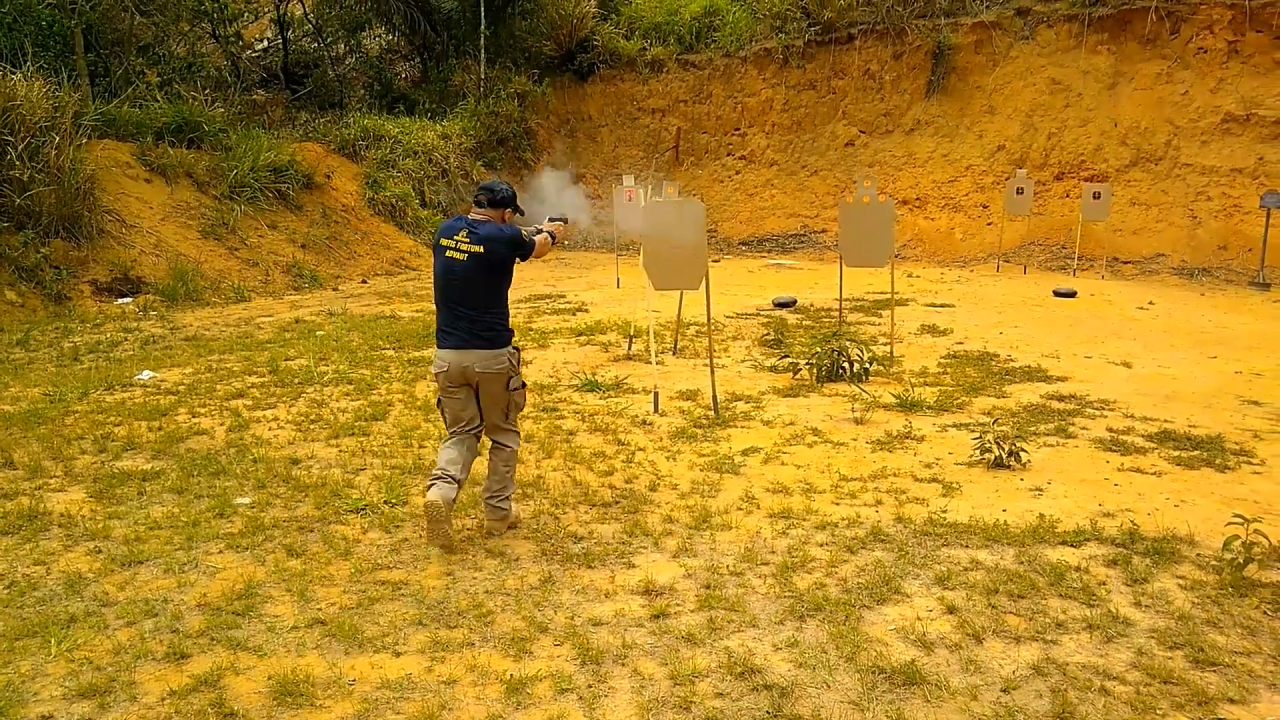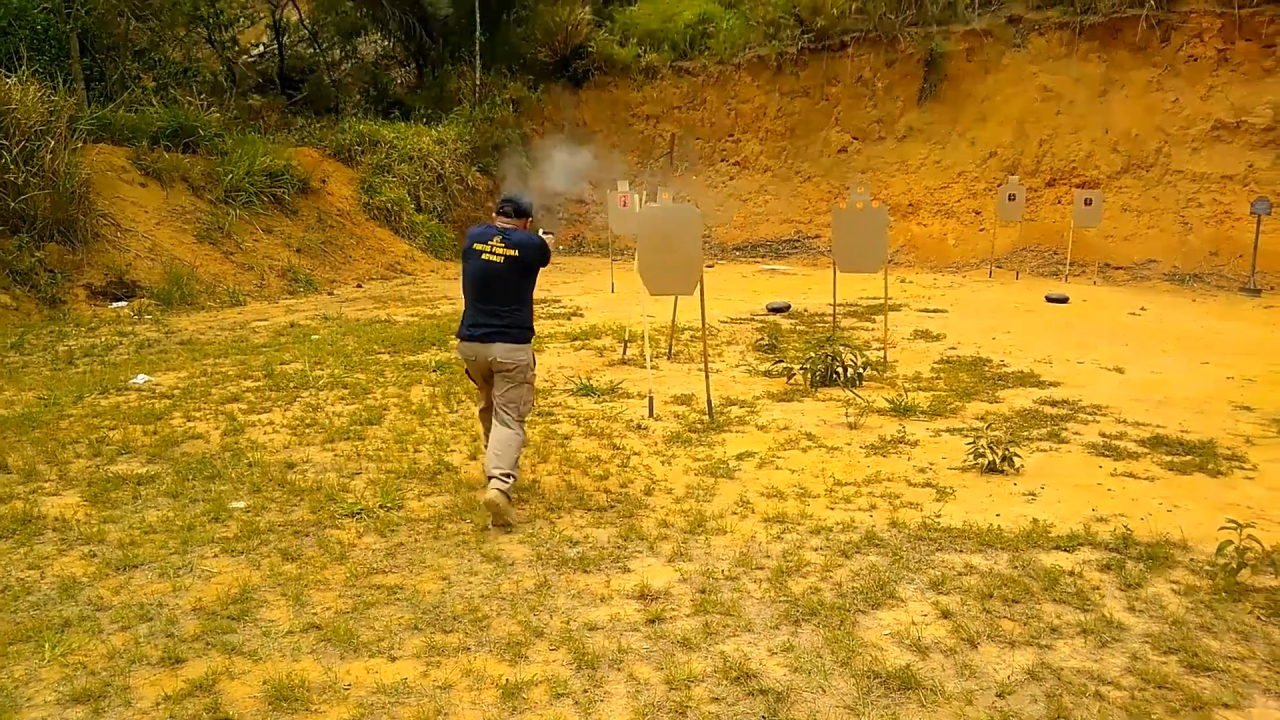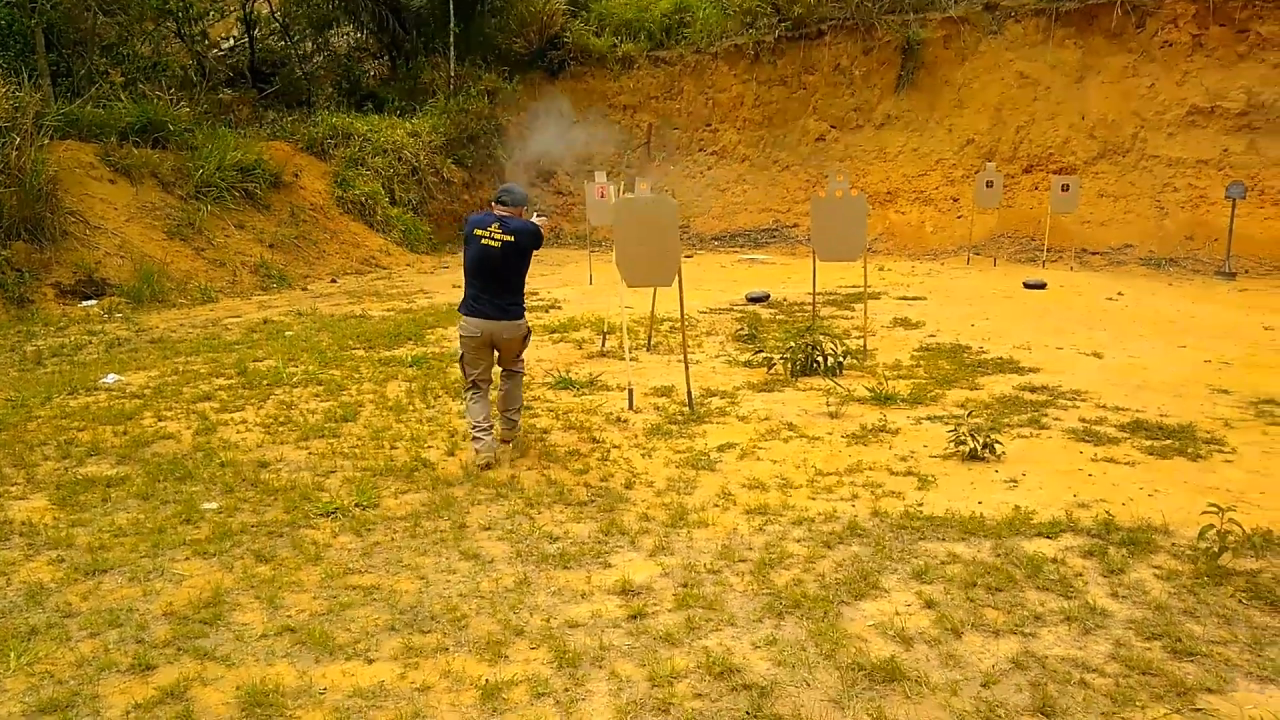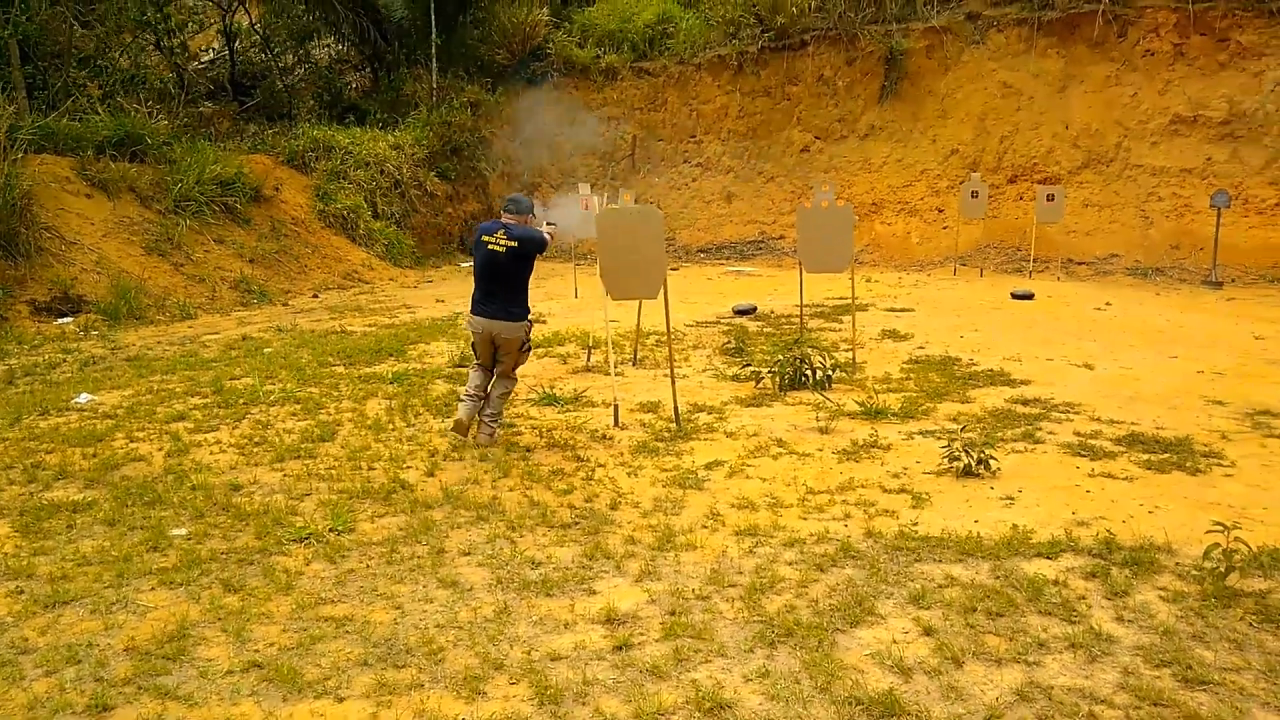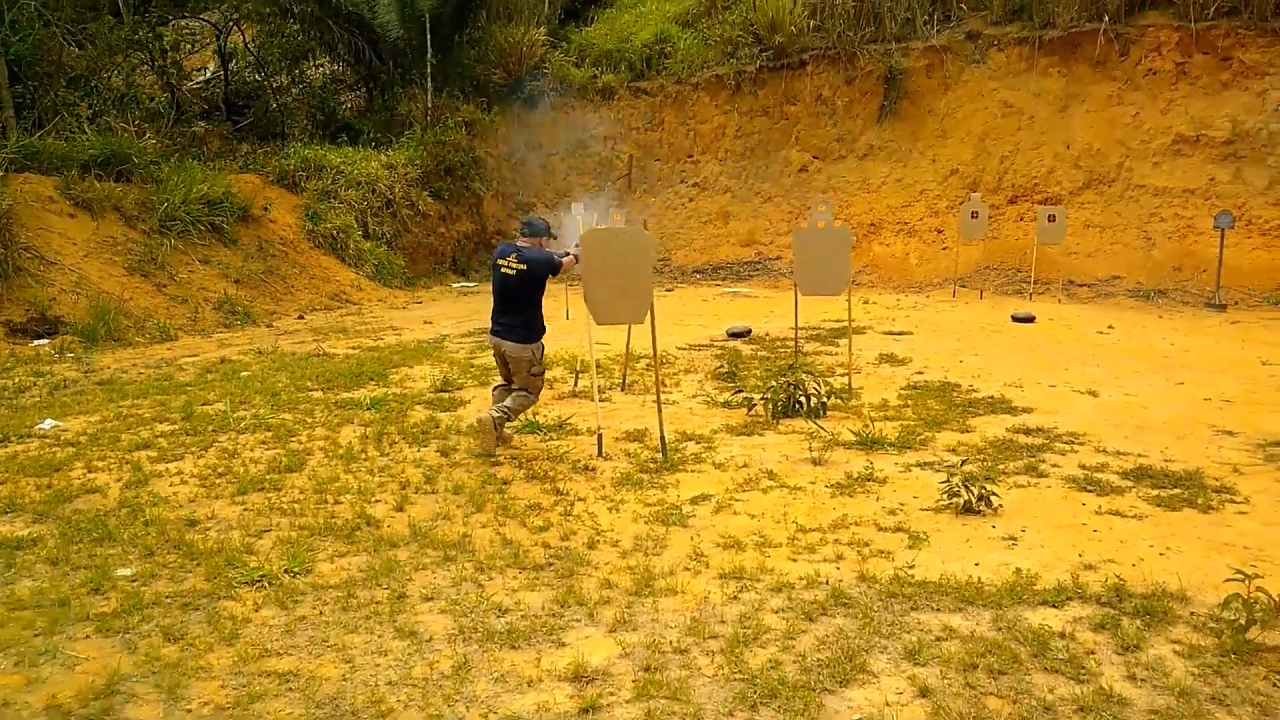
dt=0.3s
person 1, frame 1
left shoulder: (446, 230)
right shoulder: (505, 237)
right elbow: (538, 249)
right wrist: (549, 233)
left hip: (449, 354)
right hip: (492, 355)
left knee: (460, 433)
right knee: (503, 435)
left ankle: (441, 492)
right ankle: (498, 513)
person 1, frame 2
left shoulder: (473, 237)
right shoulder: (533, 245)
left hip: (472, 344)
right hip: (513, 347)
left knee: (489, 404)
right knee: (509, 421)
left ankle: (497, 470)
right ankle: (499, 487)
person 1, frame 3
left shoulder: (473, 223)
right shoulder: (527, 230)
left hip: (473, 321)
right hip: (510, 322)
left knee: (477, 386)
right knee: (512, 369)
left ankle: (483, 446)
right ankle: (509, 425)
person 1, frame 4
left shoulder: (482, 231)
right shoulder: (529, 238)
right elbow: (544, 241)
right wrist: (548, 231)
left hip: (478, 318)
right hip: (511, 323)
left knee: (481, 368)
right knee: (504, 375)
left ankle: (466, 411)
right ankle: (485, 431)
person 1, frame 5
left shoulder: (500, 253)
right shoulder: (541, 259)
right elbow: (563, 266)
left wrist: (558, 255)
right wrist: (574, 255)
left hip: (497, 336)
right hip: (524, 343)
left knee: (507, 383)
right knee: (527, 392)
left ankle: (496, 429)
right ankle: (494, 418)
